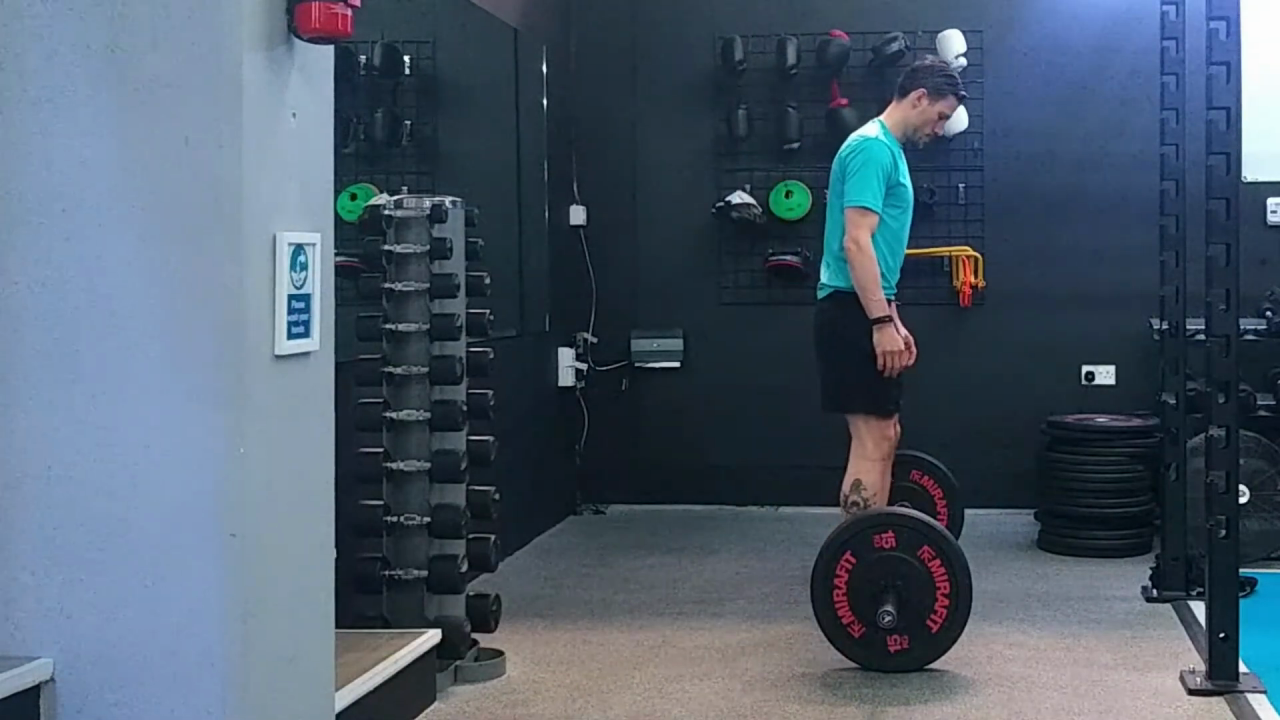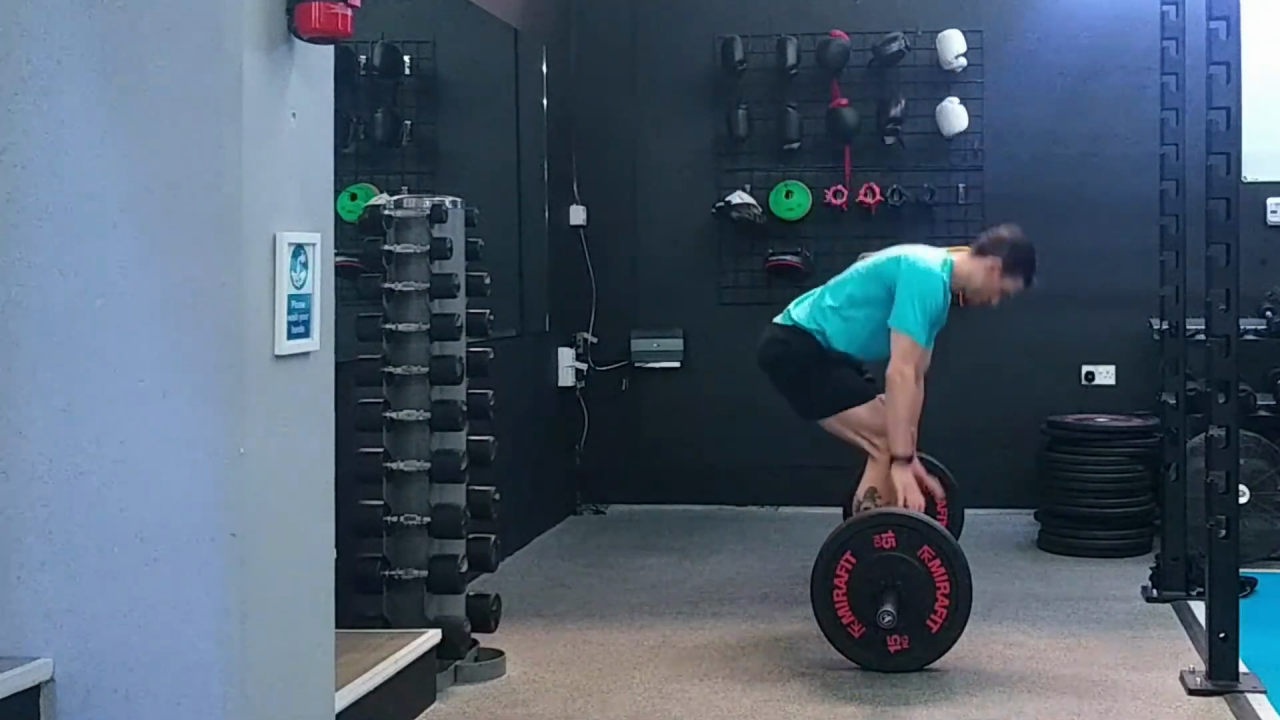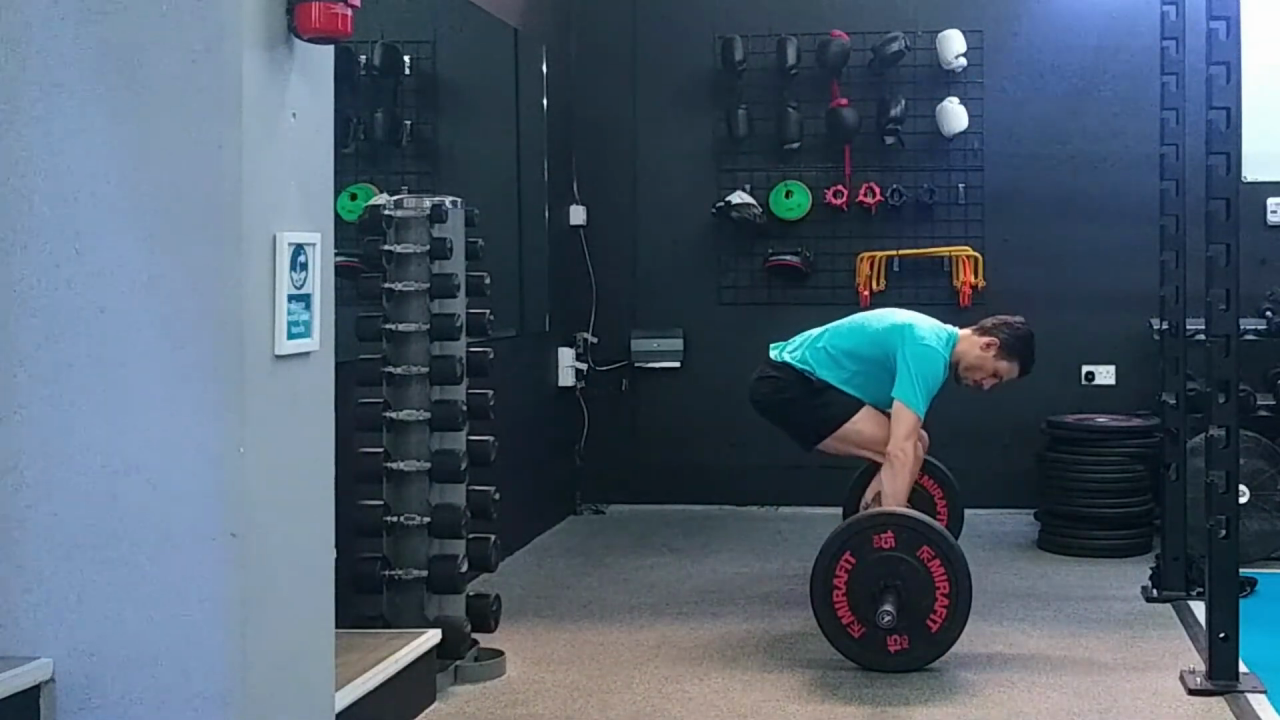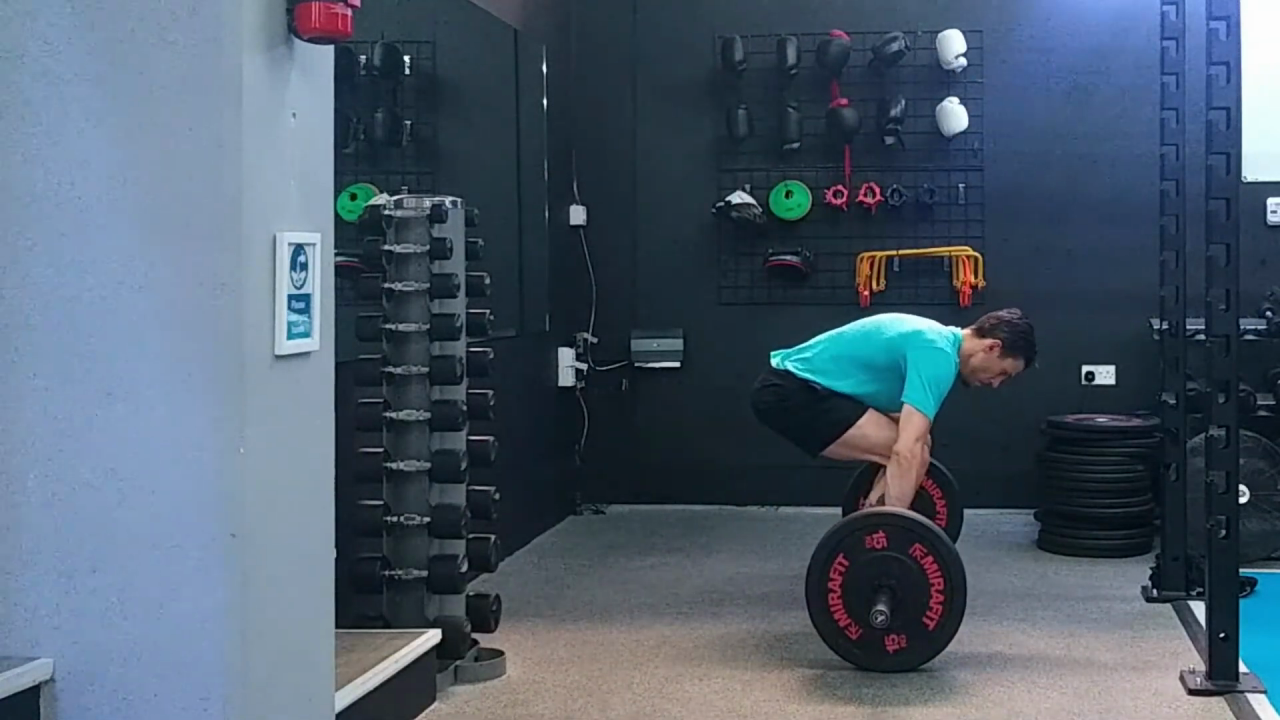
dt=0.7s
person 1, frame 1
left shoulder: (886, 149)
right shoulder: (873, 147)
right elbow: (856, 243)
left wrist: (893, 321)
right wrist: (884, 323)
left hip: (865, 312)
right hip: (853, 312)
left knee: (884, 435)
right knee: (873, 441)
person 1, frame 2
left shoulder: (933, 274)
right shoulder: (927, 277)
left elbow: (914, 378)
right elbow: (900, 373)
left wrist: (908, 458)
right wrist: (902, 460)
left hip: (816, 348)
right hip: (798, 346)
left knee: (893, 449)
right knee: (887, 448)
person 1, frame 3
left shoulder: (934, 340)
right shoulder: (928, 353)
left elbow: (904, 440)
right elbow: (898, 450)
left hip: (797, 378)
right hip: (786, 382)
left knee: (915, 443)
right knee: (906, 449)
person 1, frame 4
left shoulder: (935, 341)
right shoulder: (938, 355)
left elbow: (906, 442)
right elbow: (904, 452)
left hip: (796, 385)
right hip: (788, 391)
left knee: (916, 445)
right knee: (914, 452)
